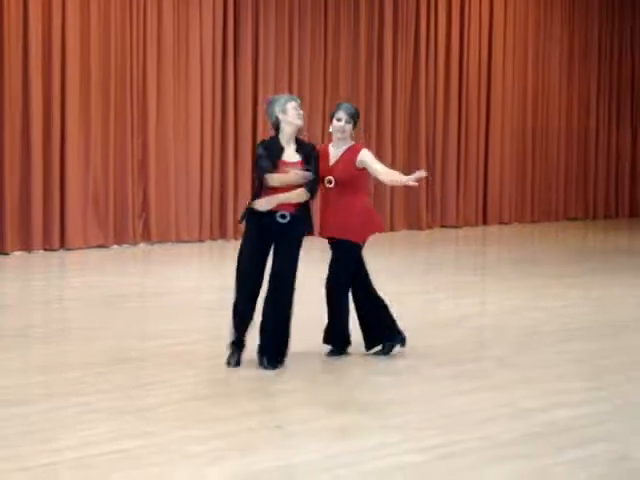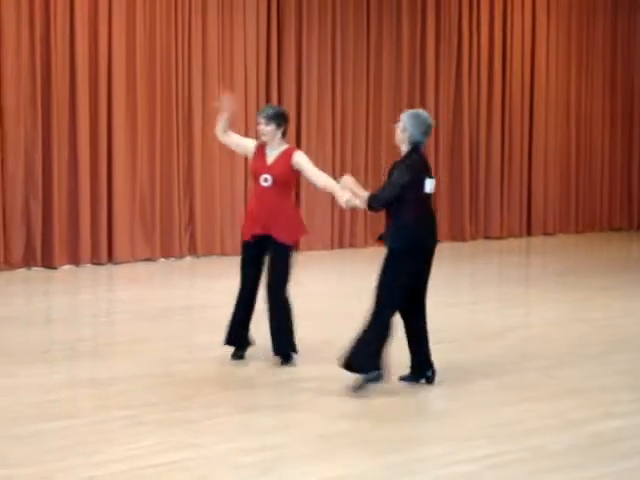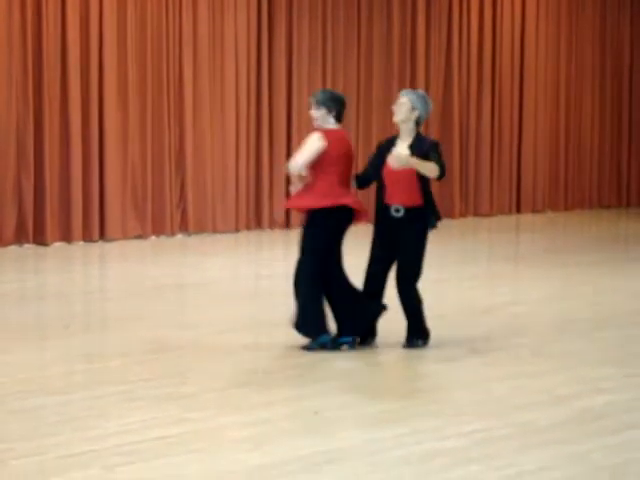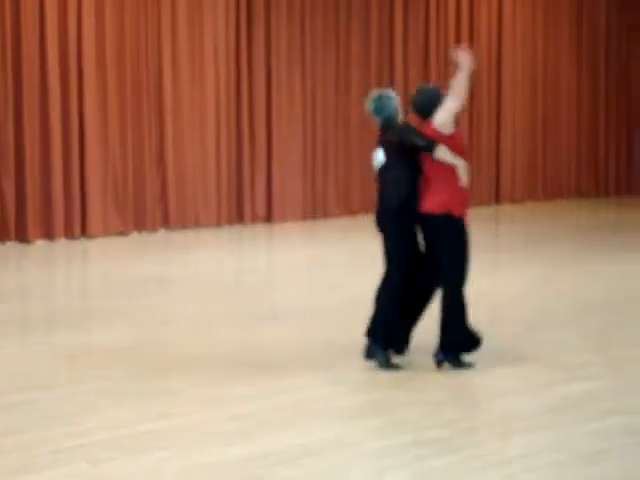
dt=1s
person 1, frame 1
left shoulder: (359, 154)
right shoulder: (320, 152)
left elbow: (384, 174)
left wrist: (406, 179)
left hip: (354, 224)
right hip: (334, 225)
left knee: (336, 282)
right knee: (358, 283)
left ankle: (337, 340)
right ankle: (389, 335)
person 1, frame 2
left shoulder: (295, 156)
right shoulder: (255, 149)
left elbow: (318, 176)
right elbow: (222, 133)
left wrist: (340, 191)
right wrist: (225, 111)
left hip: (284, 227)
right hip: (255, 224)
left knee: (276, 287)
right knee: (247, 285)
left ankle: (284, 347)
right ankle: (239, 341)
person 1, frame 3
left shoulder: (319, 137)
right shoulder: (343, 139)
left elbow: (295, 167)
left wrist: (300, 181)
right wrist: (309, 180)
left hip: (322, 206)
right hip: (342, 205)
left knee: (309, 270)
right knee: (330, 269)
left ankle: (320, 332)
right ankle: (348, 329)
person 1, frame 4
left shoulder: (434, 134)
right shoulder: (441, 126)
right elbow: (456, 99)
left hip: (436, 210)
right hip: (445, 211)
left knee: (435, 277)
right knee: (453, 279)
right ankle: (451, 348)
person 2, frame 1
left shoulder: (309, 151)
right shoulder: (265, 148)
left elbow: (309, 191)
right elbow: (266, 178)
left wrist: (274, 200)
right wrist: (290, 177)
left hip: (292, 226)
right hip: (261, 223)
left knee: (282, 286)
right knee: (247, 284)
left ankle: (271, 352)
right ankle: (238, 343)
person 2, frame 2
left shoulder: (406, 166)
right shoulder: (419, 164)
left elbow: (378, 202)
right elbow: (398, 201)
left wrist: (353, 187)
right wrist: (359, 195)
left hip: (407, 244)
right hip: (423, 241)
left knee: (386, 302)
right knee: (412, 303)
left ankle: (367, 365)
right ankle: (422, 368)
person 2, frame 3
left shoulder: (427, 146)
right shoulder: (385, 146)
left elbow: (437, 173)
right elbow: (364, 178)
left wrist: (411, 161)
left hip: (415, 219)
right hip: (387, 218)
left knee: (406, 279)
right knee: (375, 275)
left ankle: (418, 333)
right ankle: (366, 331)
person 2, frame 4
left shoulder: (386, 141)
right shoulder: (401, 133)
right elbow: (426, 144)
right wrist: (458, 163)
left hip: (395, 215)
right hip: (397, 217)
left knee: (410, 272)
right knee: (399, 274)
left ankle: (384, 338)
right ankle: (379, 342)
